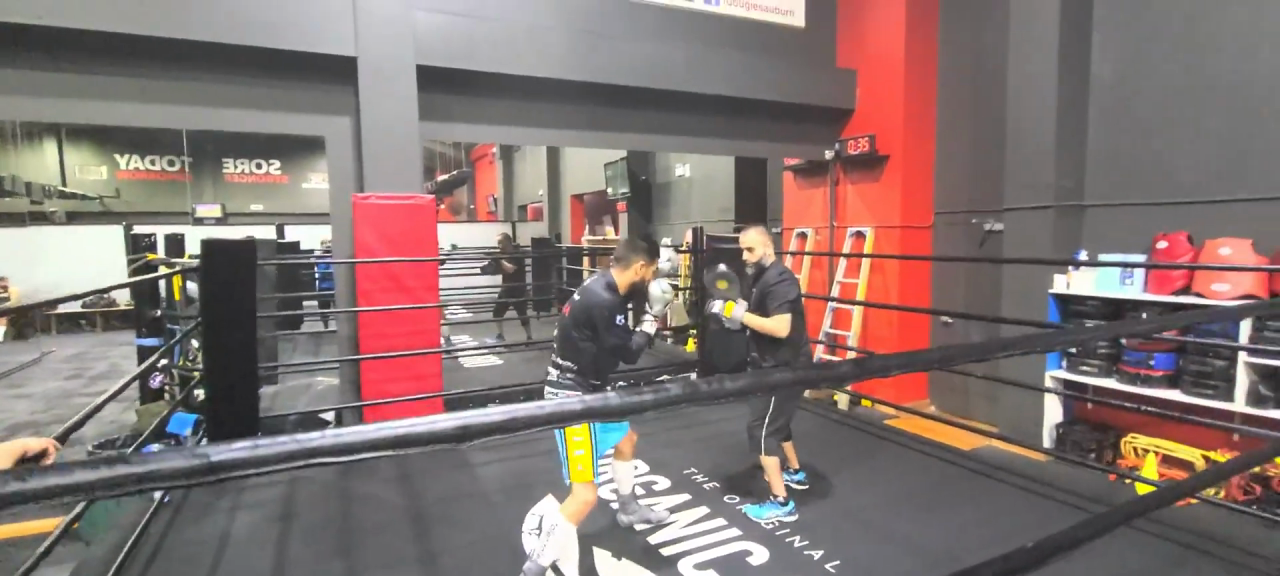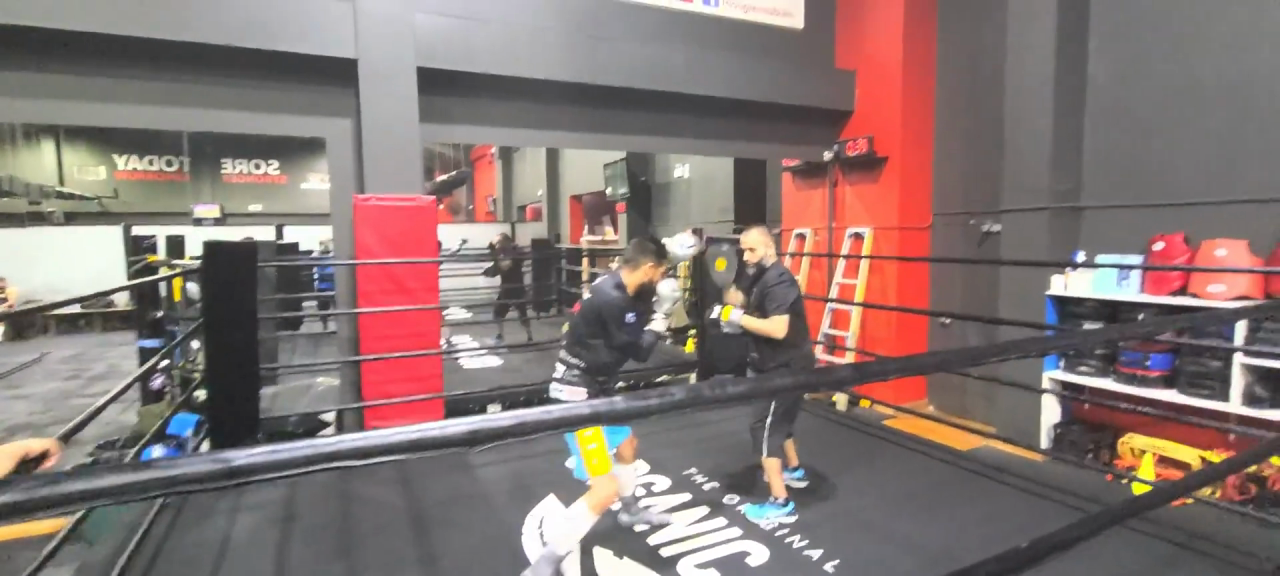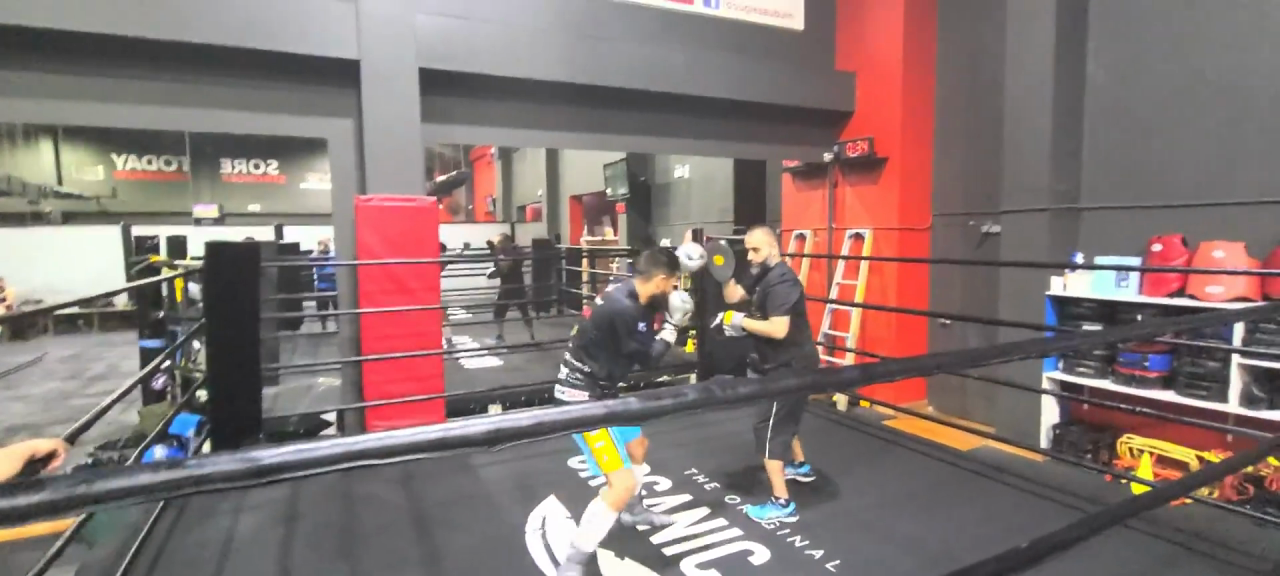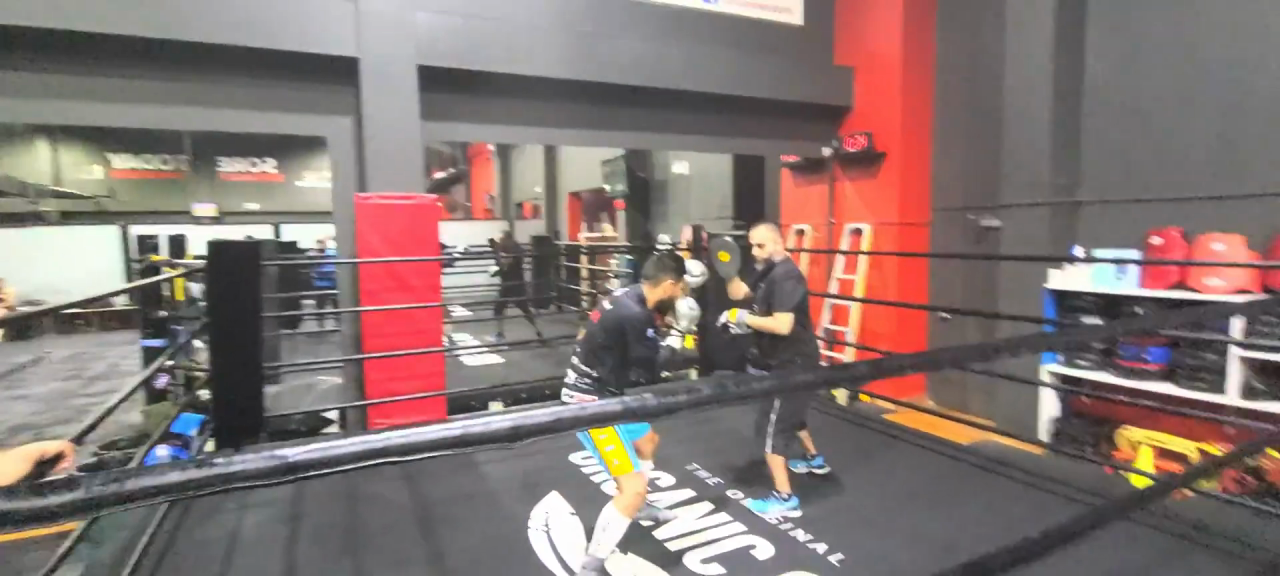
dt=0.1s
person 1, frame 1
left shoulder: (605, 283)
right shoulder: (603, 300)
right elbow: (629, 352)
left wrist: (654, 280)
right wrist: (653, 314)
left hip: (591, 389)
right hip: (573, 398)
left knee: (626, 443)
right knee: (584, 497)
left ankle: (628, 508)
person 1, frame 2
left shoulder: (614, 285)
right shoulder: (613, 299)
left elbow: (636, 303)
right elbow: (639, 351)
right wrist: (662, 314)
left hip: (594, 389)
right hip: (578, 395)
left knee: (627, 448)
right knee: (605, 491)
left ankle: (631, 511)
person 1, frame 3
left shoulder: (626, 292)
right shoulder: (624, 308)
left elbow: (648, 314)
right elbow: (648, 359)
right wrist: (673, 325)
left hip: (596, 391)
right hip: (582, 397)
left knee: (638, 446)
right knee: (622, 486)
left ankle: (633, 511)
person 1, frame 4
left shoulder: (630, 297)
right shoulder: (633, 314)
left elbow: (653, 312)
right elbow: (652, 368)
left hip: (604, 394)
right hip: (589, 402)
left knee: (648, 441)
right knee: (634, 489)
left ankle: (638, 508)
person 2, frame 1
left shoulder: (778, 280)
right shoulder: (763, 277)
left elbow: (780, 328)
right elbow: (759, 316)
left wrist: (738, 314)
right wrist: (731, 306)
left hip: (787, 366)
right hip: (780, 364)
left knee: (762, 428)
right knee: (775, 420)
left ankle: (780, 502)
right ankle: (795, 472)
person 2, frame 2
left shoulder: (778, 281)
right shoulder: (762, 277)
left elbow: (777, 329)
right elbow: (735, 301)
left wrist: (737, 318)
left hip: (789, 366)
right hip: (782, 364)
left knee: (764, 428)
right knee: (778, 420)
left ankle: (780, 503)
right ankle: (794, 471)
person 2, frame 3
left shoulder: (781, 281)
right shoulder: (765, 276)
left elbow: (778, 330)
right elbow: (733, 296)
left wrist: (738, 320)
left hip: (791, 367)
right hip: (785, 364)
left knee: (768, 428)
right knee: (782, 419)
left ankle: (782, 503)
right ankle: (800, 466)
person 2, frame 4
left shoulder: (786, 277)
right shoulder: (767, 273)
left elbow: (782, 326)
right elbow: (737, 293)
left wrist: (742, 318)
left hip: (794, 362)
right hip: (789, 360)
left knee: (771, 424)
right knee: (789, 412)
left ankle: (784, 498)
right ankle: (814, 458)
